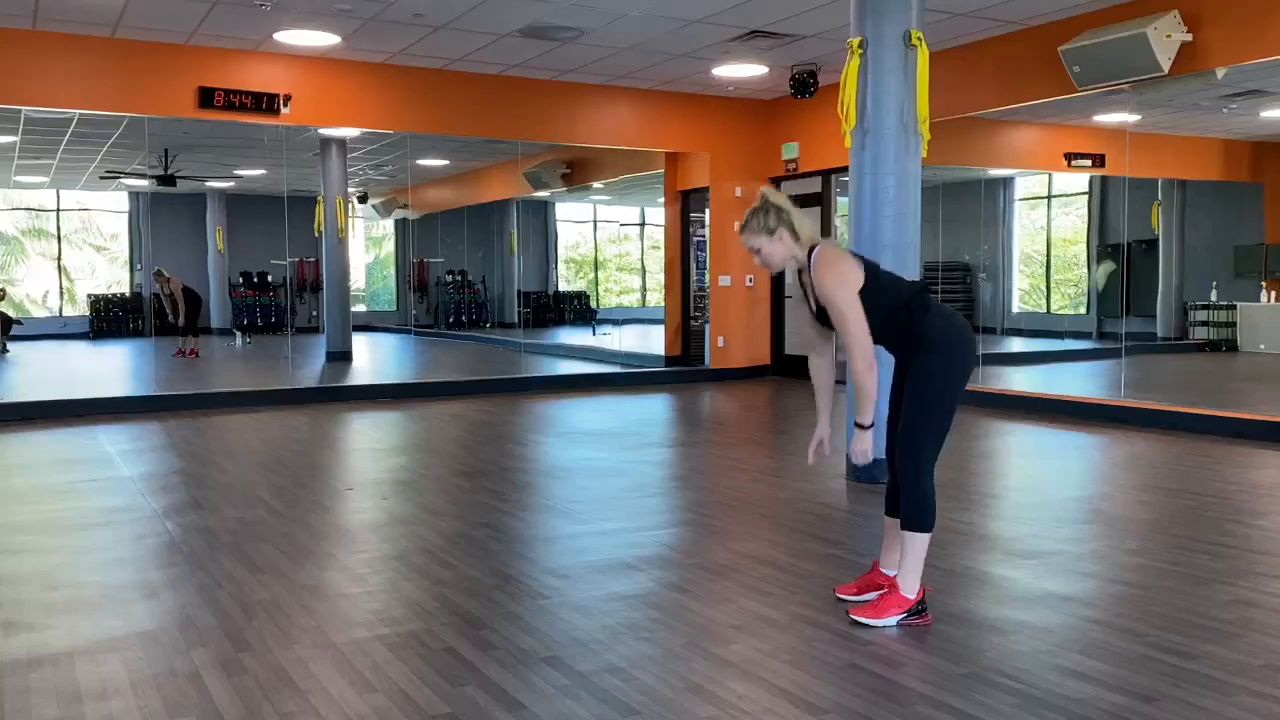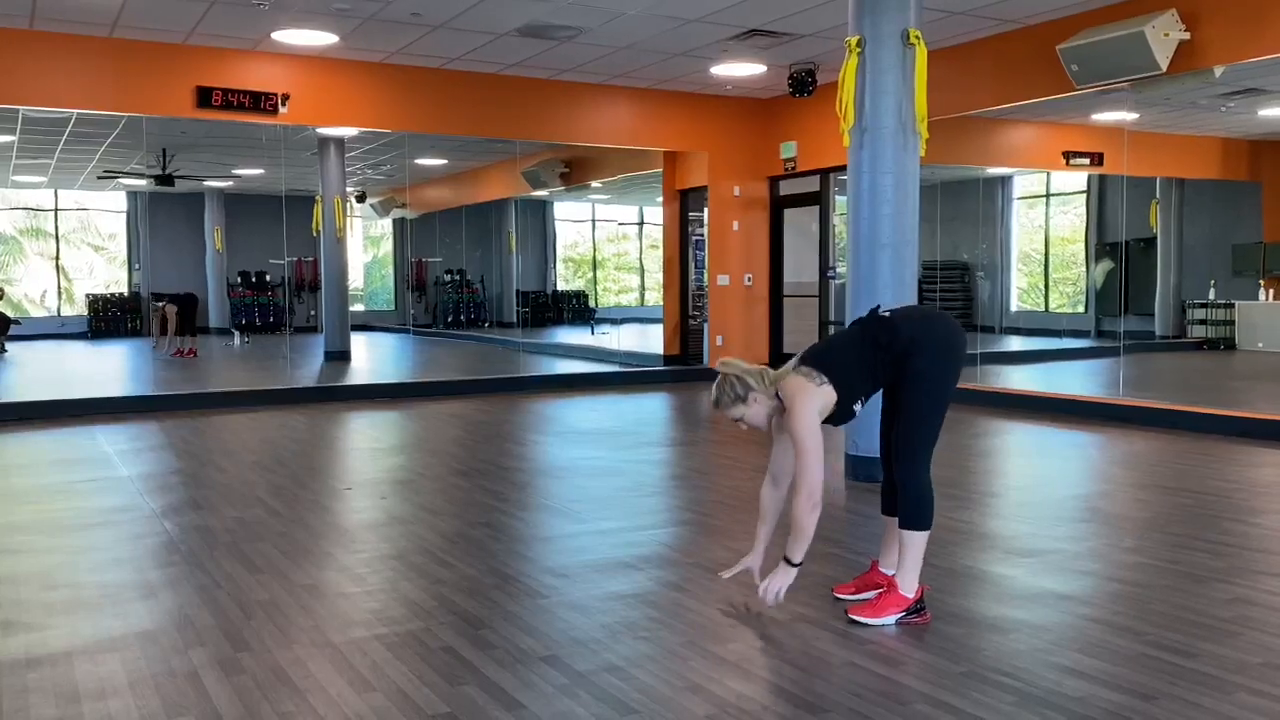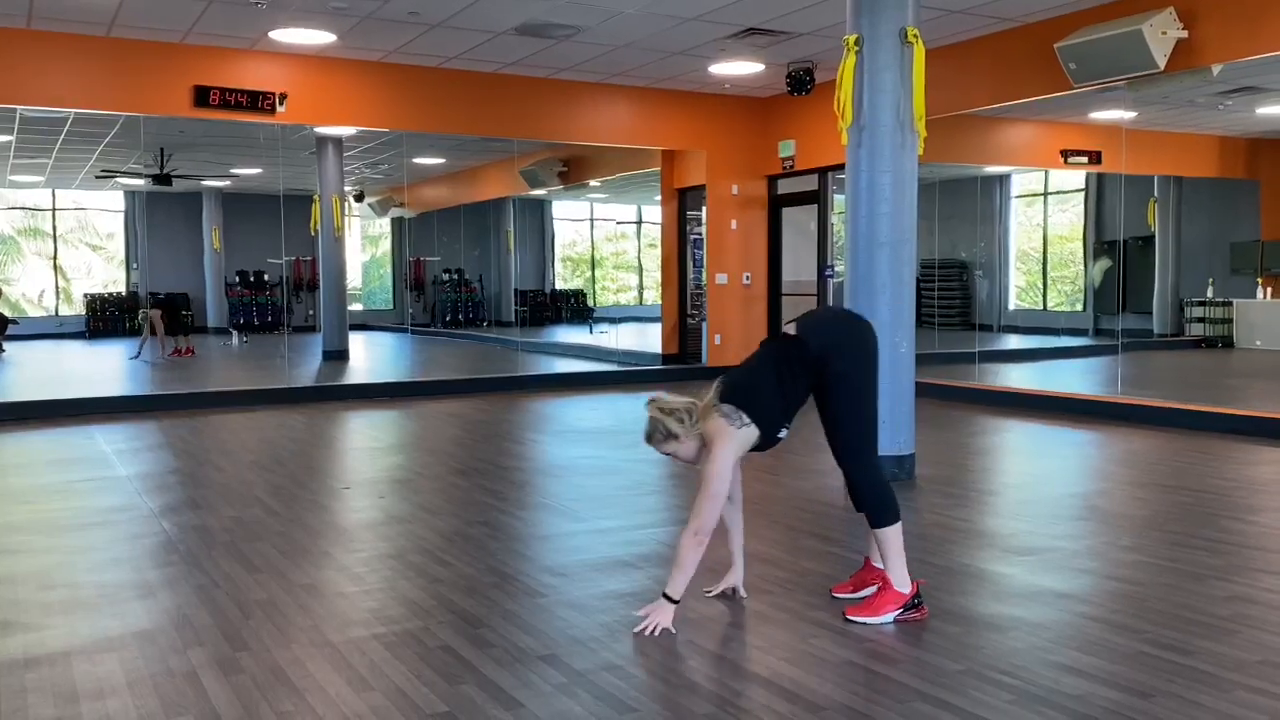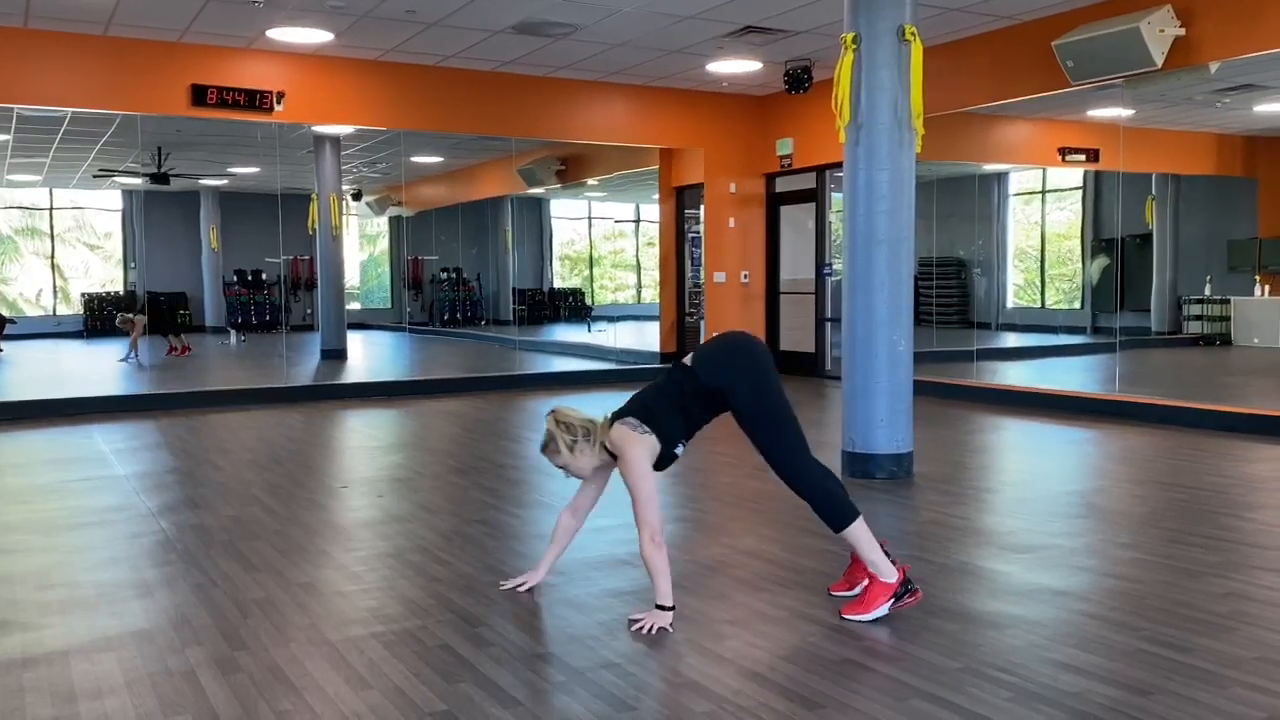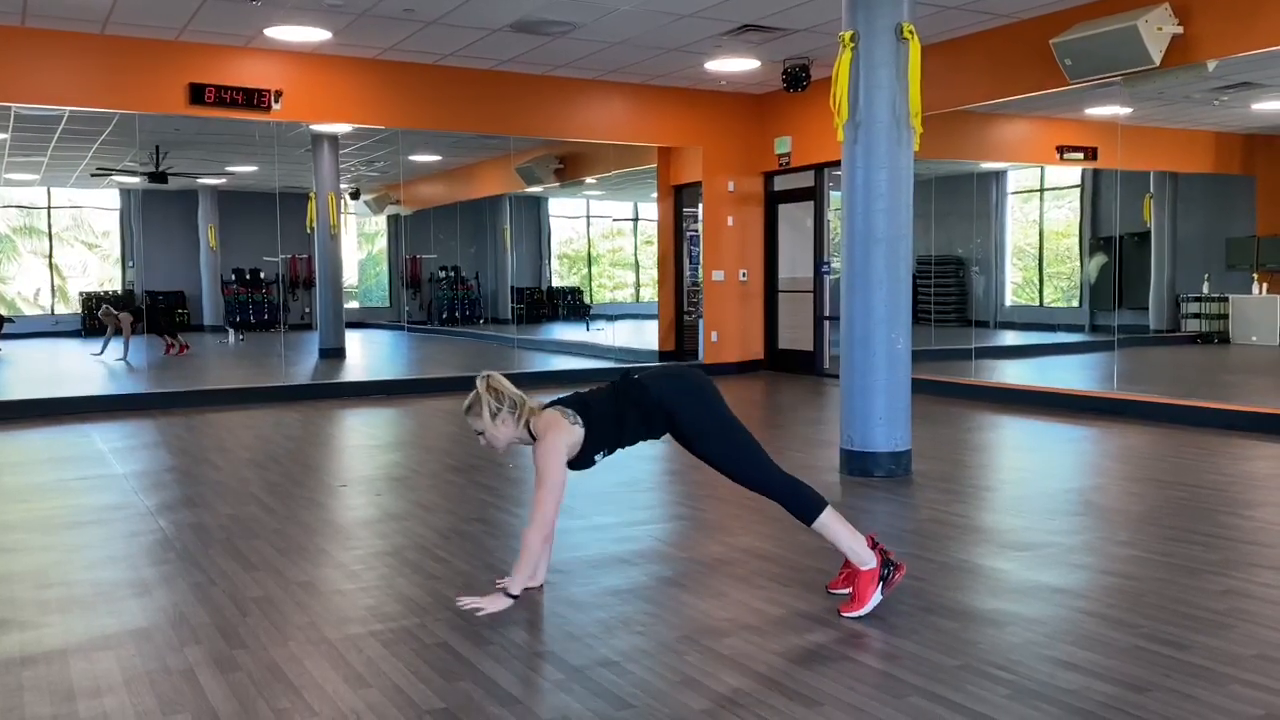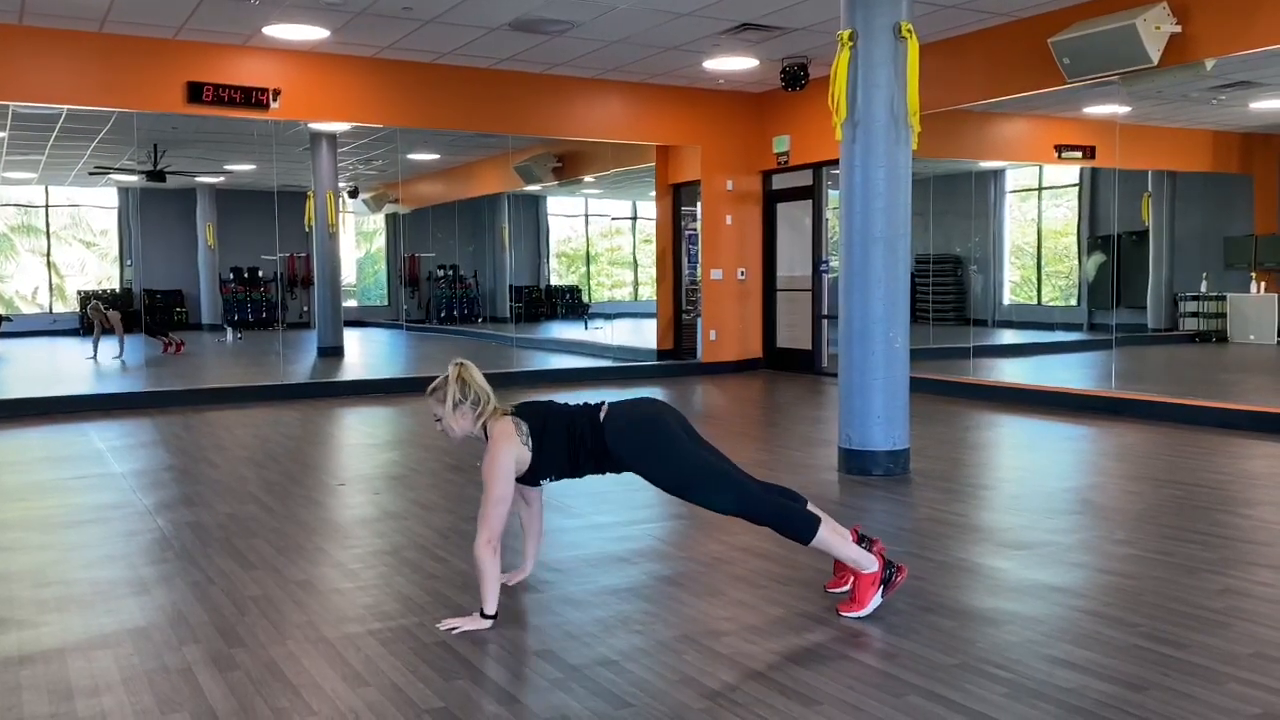
dt=0.5s
person 1, frame 1
left shoulder: (829, 272)
right shoulder: (805, 276)
left elbow: (862, 358)
right elbow: (820, 353)
left wrist: (862, 427)
right wrist: (823, 421)
left hip: (943, 347)
right hip: (913, 350)
left knee: (914, 464)
right knee: (898, 462)
left ankle: (908, 596)
right ankle: (887, 572)
person 1, frame 2
left shoulder: (800, 404)
right shoulder: (781, 400)
left elbow: (809, 498)
right elbow: (774, 483)
left wrist: (790, 565)
right wrist: (757, 553)
left hip: (933, 342)
right hip: (907, 347)
left knee: (909, 466)
right knee: (893, 463)
left ankle: (906, 593)
right ankle: (886, 573)
person 1, frame 3
left shoulder: (721, 438)
right shoulder: (711, 418)
left elbow: (698, 532)
right elbow: (730, 497)
left wrist: (669, 601)
right wrist: (737, 569)
left hip: (843, 344)
right hip: (820, 343)
left knee: (859, 464)
right knee: (851, 463)
left ankle: (902, 590)
right ankle: (877, 567)
person 1, frame 4
left shoulder: (629, 448)
right shoulder: (604, 443)
left elbow: (651, 536)
right elbow: (575, 510)
left wrist: (665, 607)
right wrist: (542, 570)
left hip: (736, 366)
right hip: (723, 365)
left knee: (798, 470)
right knee: (796, 469)
left ankle: (888, 579)
right ankle: (864, 557)
person 1, frame 5
left shoulder: (549, 434)
right shoulder: (537, 428)
left elbow: (541, 522)
right elbow: (541, 511)
left wrist: (509, 592)
right wrist: (536, 574)
left hip: (678, 398)
right hip: (666, 401)
left knee: (766, 478)
right knee: (760, 478)
left ankle: (869, 562)
right ankle: (858, 548)
person 1, frame 6
left shoulder: (500, 445)
right shoulder: (508, 423)
left elbow: (488, 538)
right elbow: (529, 496)
left wrist: (485, 614)
right wrist: (527, 565)
left hip: (637, 439)
right hip: (642, 420)
left knee: (748, 502)
right knee: (748, 489)
left ankle: (870, 566)
right ankle: (854, 541)
